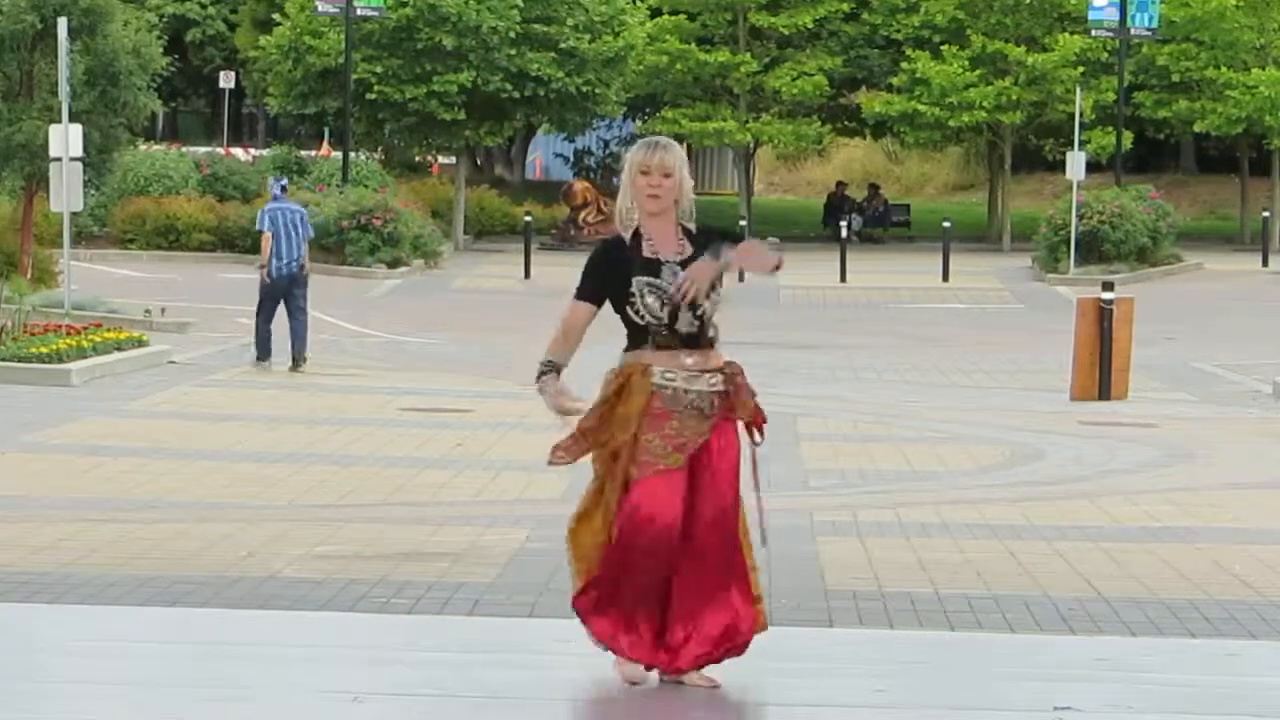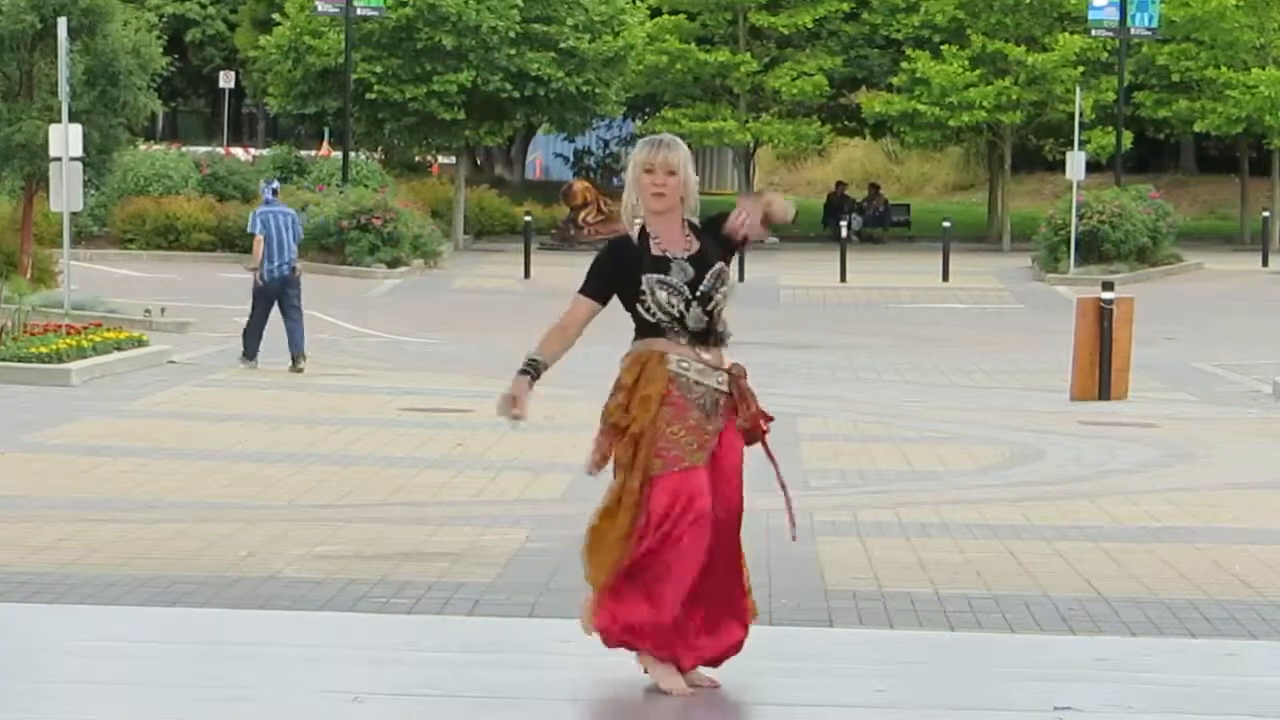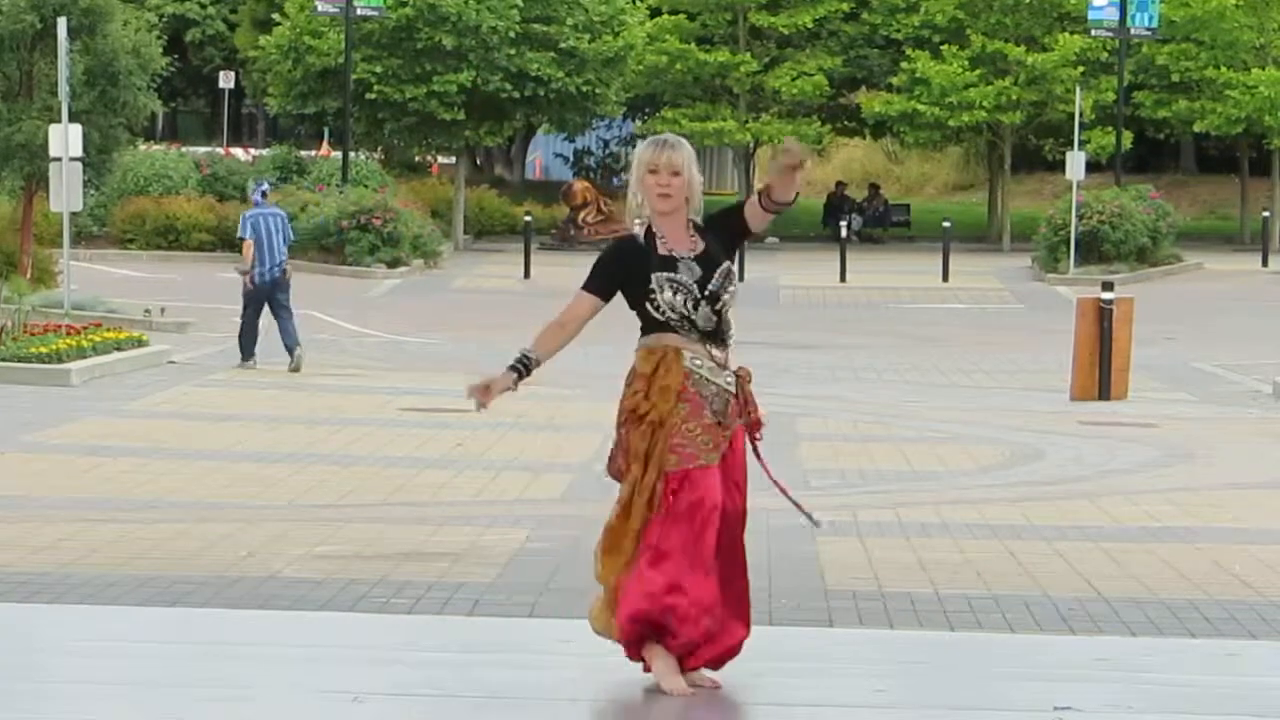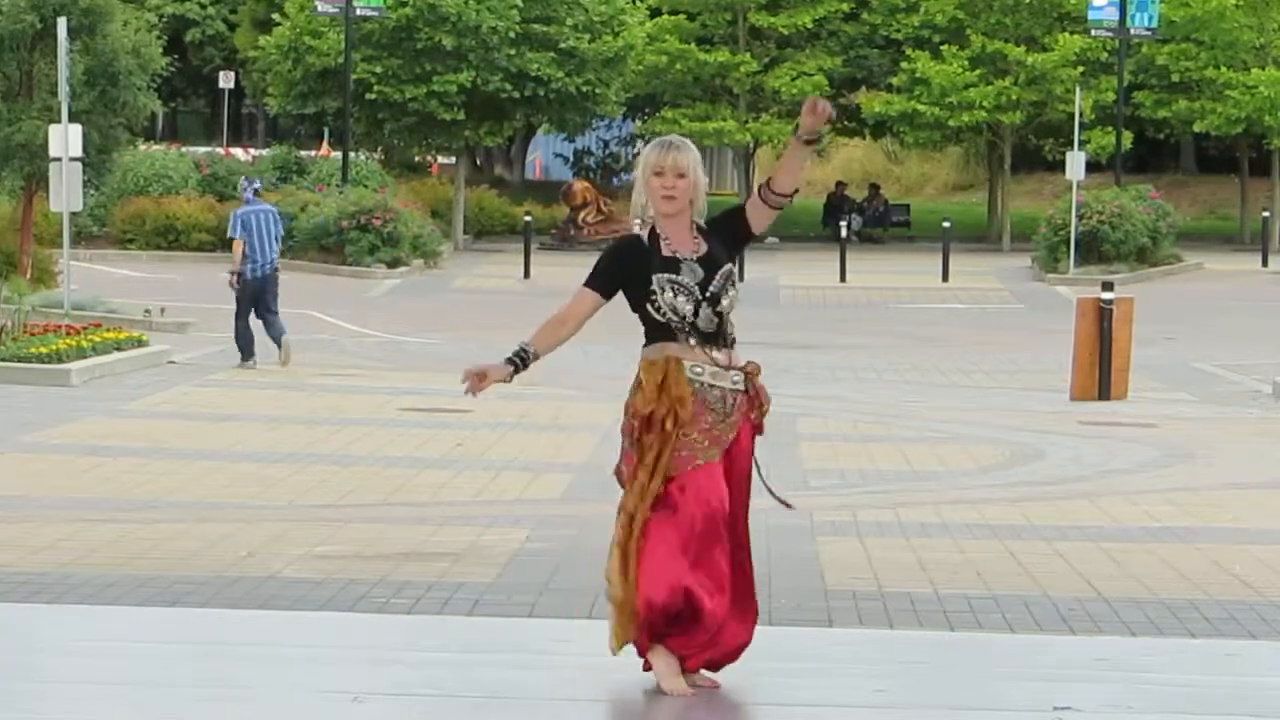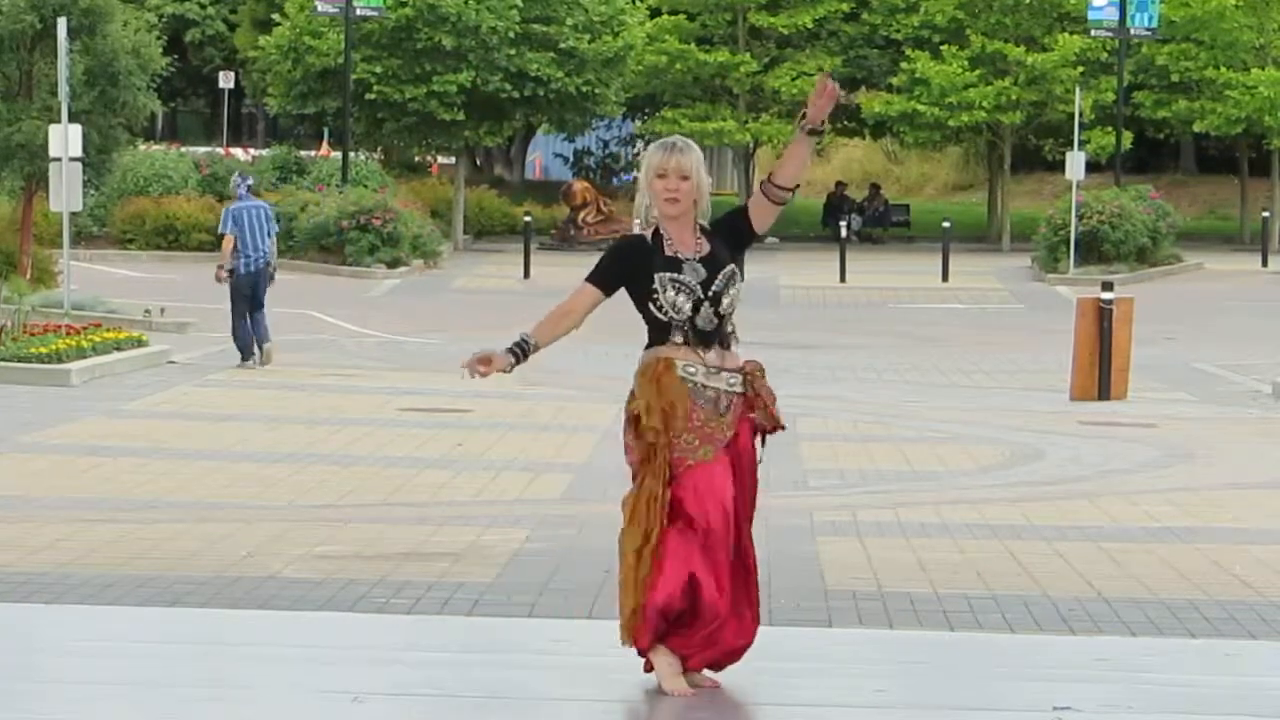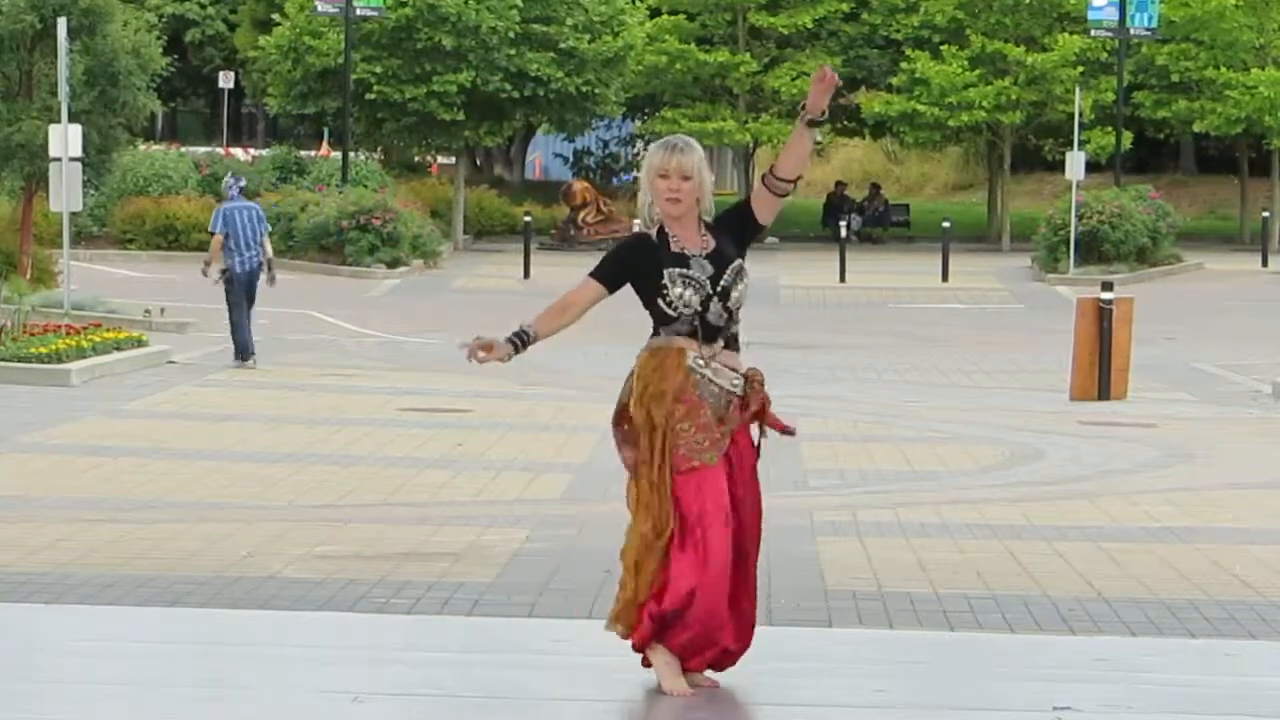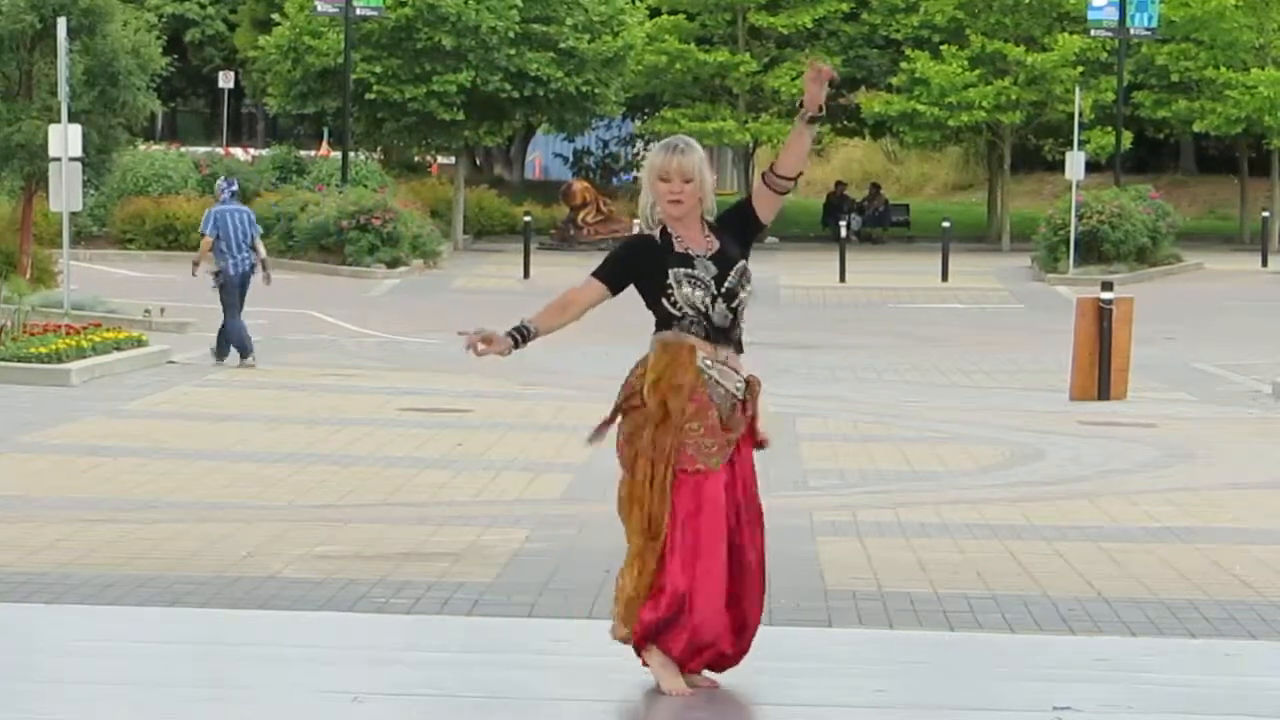
dt=0.1s
person 1, frame 1
left shoulder: (707, 241)
right shoulder: (613, 253)
left elbow: (770, 258)
right elbow: (571, 327)
left wrist: (720, 259)
right wrist: (549, 378)
left hip: (710, 403)
right hip: (647, 400)
left knee: (709, 528)
right knee: (650, 516)
left ankle: (686, 650)
right ankle: (629, 635)
person 1, frame 2
left shoulder: (712, 235)
right shoulder: (621, 252)
left elbow: (778, 214)
right elbow: (571, 322)
left wrist: (759, 209)
right wrist: (526, 378)
left hip: (717, 398)
right hip: (658, 393)
left knee: (714, 526)
right knee: (678, 510)
left ankle: (682, 650)
right ankle: (651, 639)
person 1, frame 3
left shoulder: (718, 233)
right shoulder: (625, 252)
left elbow: (776, 201)
right elbow: (571, 318)
left wrist: (787, 168)
right wrist: (513, 373)
left hip: (721, 399)
right hip: (667, 391)
left knee: (718, 526)
right knee: (688, 510)
left ankle: (688, 650)
right ankle: (657, 637)
person 1, frame 4
left shoulder: (721, 235)
right shoulder: (628, 251)
left elbow: (777, 193)
right elbow: (571, 315)
left wrist: (806, 136)
right wrist: (511, 364)
left hip: (729, 400)
right hip: (670, 395)
left knee: (720, 530)
right knee: (688, 511)
left ankle: (691, 651)
right ankle: (661, 639)
person 1, frame 5
left shoulder: (726, 235)
right shoulder: (632, 251)
left elbow: (779, 188)
right elbow: (574, 309)
left wrist: (811, 124)
right wrist: (513, 353)
left hip: (730, 400)
right hip: (672, 395)
left knee: (724, 525)
right knee: (697, 510)
left ankle: (692, 650)
right ankle: (664, 638)
person 1, frame 6
left shoulder: (729, 232)
right shoulder: (638, 249)
left elbow: (781, 182)
right elbow: (574, 302)
left wrist: (812, 115)
right wrist: (512, 343)
left hip: (727, 397)
right hip: (672, 391)
left knee: (728, 527)
right knee: (692, 515)
left ankle: (691, 652)
right ankle: (662, 640)
person 1, frame 7
left shoulder: (732, 232)
right shoulder: (639, 250)
left elbow: (782, 178)
right elbow: (576, 301)
left wrist: (810, 111)
right wrist: (511, 338)
left hip: (726, 400)
right hip: (676, 389)
left knee: (731, 531)
right knee: (690, 515)
left ankle: (689, 652)
right ankle: (660, 640)
person 2, frame 1
left shoulder: (268, 210)
right shoulder: (300, 211)
left elbow: (267, 237)
left wrist: (263, 265)
right wrist: (305, 268)
left hip: (275, 270)
right hip: (297, 270)
left knee: (265, 314)
right knee: (298, 315)
left ankle: (263, 358)
right ankle: (298, 360)
person 2, frame 2
left shoulder: (259, 213)
right shoulder: (291, 214)
left elbow: (258, 240)
left wrist: (256, 268)
left hip: (268, 273)
right hip: (289, 272)
left knee: (258, 316)
right knee: (293, 316)
left ankle: (249, 356)
right ankle: (298, 358)
person 2, frame 3
left shoulder: (249, 216)
right shoulder: (281, 215)
left elbow: (248, 245)
left wrist: (246, 272)
left hip: (258, 275)
right hip: (280, 274)
left knee: (250, 318)
right knee: (284, 316)
left ankle: (248, 358)
right ankle: (295, 349)
person 2, frame 4
left shoulder: (240, 214)
right shoulder: (271, 211)
left elbow: (238, 244)
left wrist: (233, 272)
left hip: (248, 272)
right hip: (269, 271)
left knee: (243, 315)
right knee: (270, 314)
left ankle: (248, 358)
right ankle: (282, 339)
person 2, frame 5
left shoulder: (232, 209)
right shoulder: (264, 207)
left elbow: (229, 240)
right elbow: (272, 239)
left wrist: (221, 267)
right wrist: (272, 266)
left hip: (242, 268)
right hip: (262, 267)
left knee: (239, 314)
right knee: (257, 310)
left ankle: (248, 357)
right ankle: (264, 343)
person 2, frame 6
left shoulder: (223, 209)
right shoulder: (255, 208)
left elbow: (218, 239)
right elbow: (265, 239)
left wrist: (208, 263)
right wrist: (271, 266)
left hip: (235, 267)
right hip: (254, 266)
left knee: (238, 313)
right knee: (245, 310)
left ankle: (247, 357)
right ankle: (241, 352)
person 2, frame 7
left shoulder: (214, 212)
right shoulder: (246, 211)
left elbow: (207, 240)
right elbow: (257, 241)
left wrist: (196, 262)
right wrist: (265, 266)
left hip: (228, 269)
right hip: (246, 268)
left knee: (232, 315)
right knee: (234, 312)
left ankle: (247, 354)
right ankle: (221, 351)
